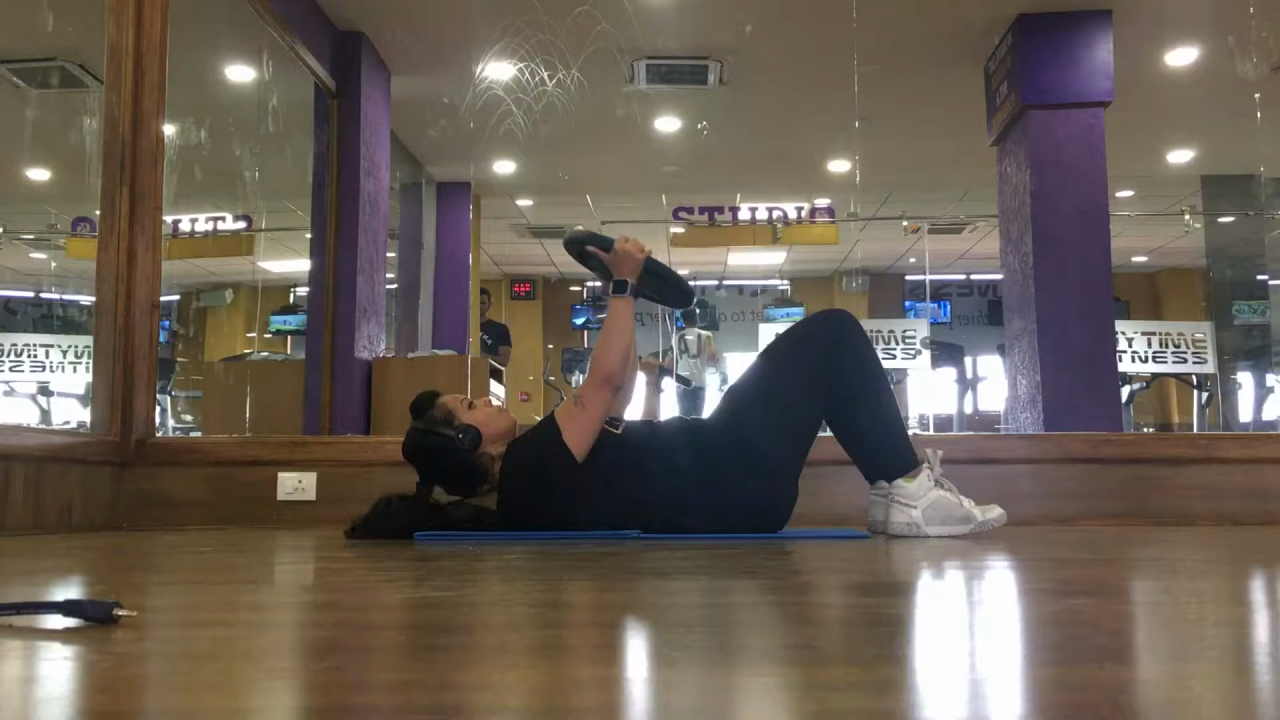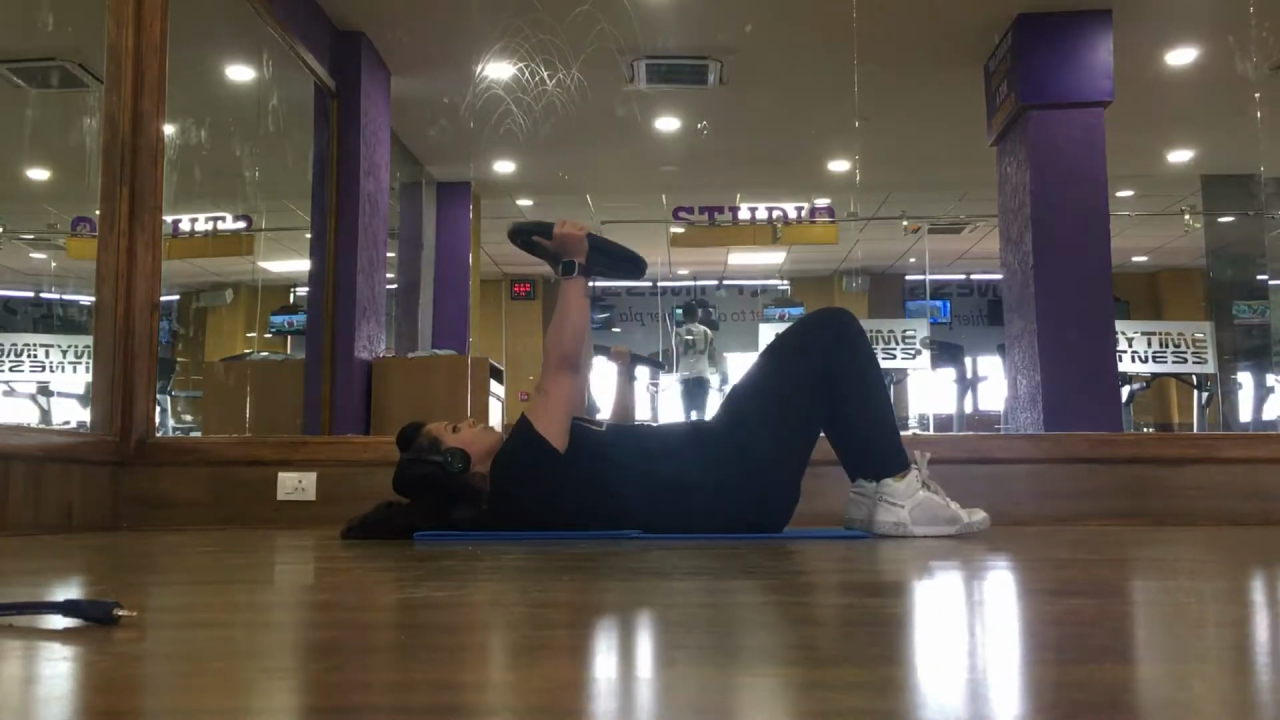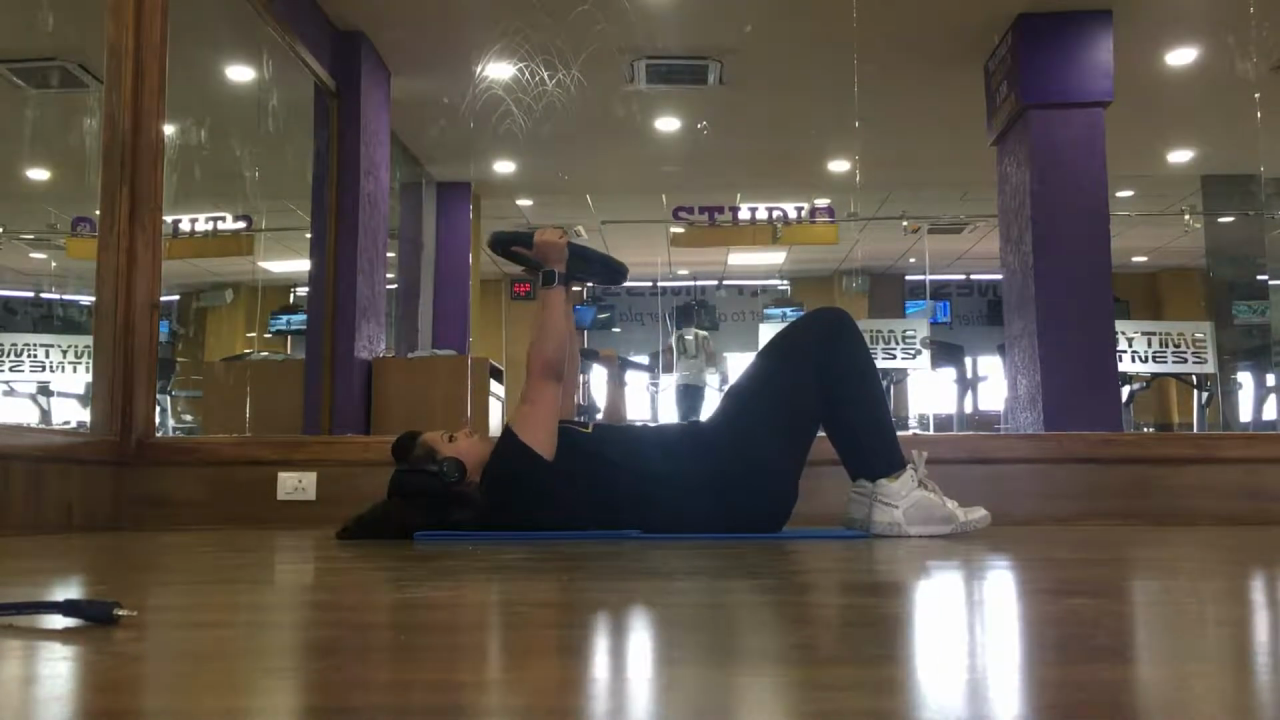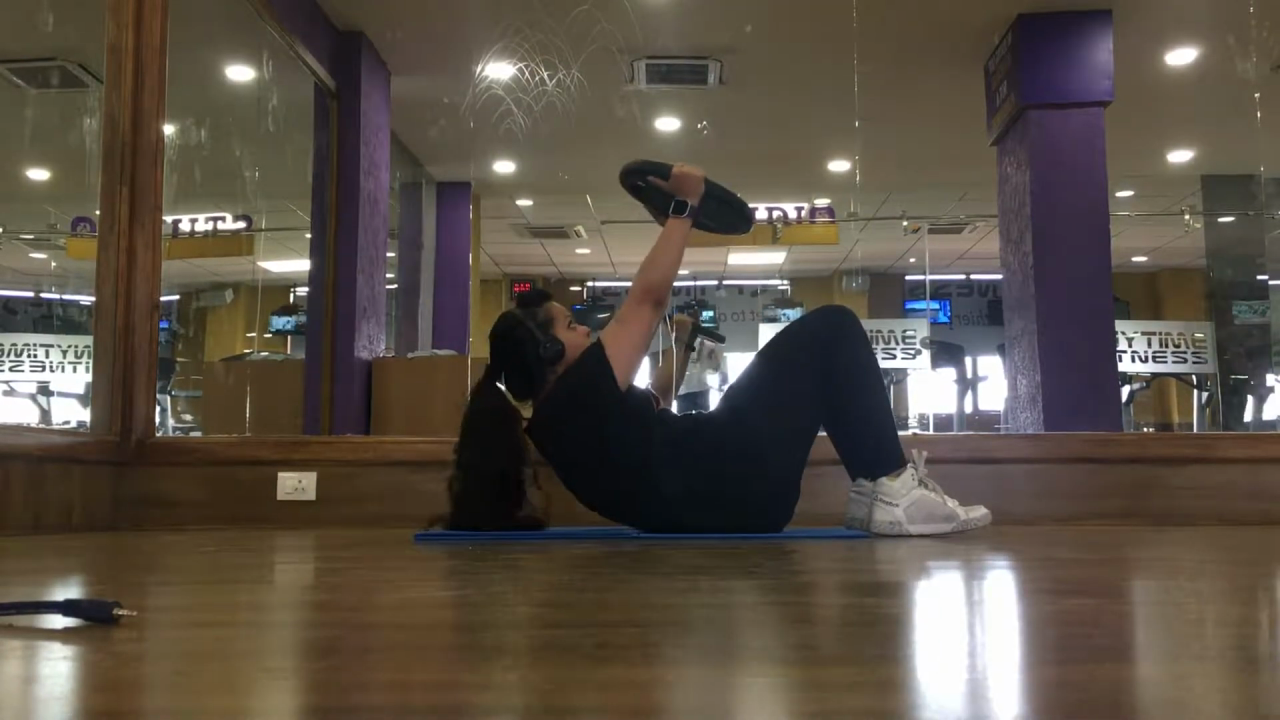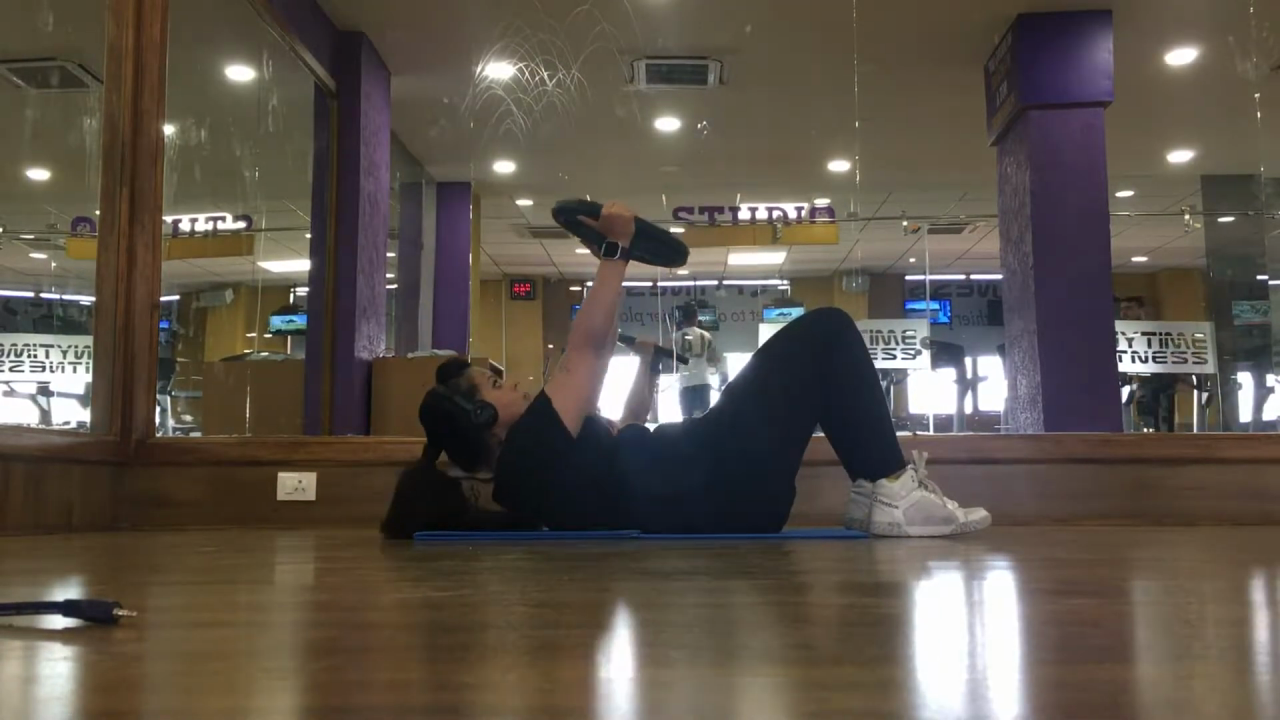
dt=1s
person 1, frame 1
left shoulder: (521, 485)
right shoulder: (531, 467)
right elbow: (603, 384)
left wrist: (650, 383)
right wrist: (623, 284)
left hip: (720, 486)
right hip: (735, 486)
left knee: (823, 354)
right knee: (833, 331)
left ankle: (892, 491)
right ankle: (910, 492)
person 1, frame 2
left shoulder: (512, 488)
right shoulder: (520, 471)
left elbow: (594, 431)
right elbow: (562, 368)
right wrist: (573, 266)
left hip: (714, 473)
right hip: (733, 486)
left knee: (820, 347)
right knee: (832, 330)
left ankle: (875, 492)
right ankle: (897, 493)
person 1, frame 3
left shoulder: (507, 490)
right shoulder: (512, 482)
left elbow: (559, 403)
right elbow: (545, 377)
left wrist: (575, 314)
right wrist: (554, 275)
left hip: (711, 475)
right hip: (728, 488)
left knee: (818, 342)
right knee: (827, 331)
left ankle: (879, 488)
right ankle: (892, 494)
person 1, frame 4
left shoulder: (559, 415)
right shoulder: (577, 392)
right elbow: (645, 301)
left wrist: (679, 348)
right wrist: (684, 207)
left hip: (709, 500)
right hip: (732, 490)
left knee: (825, 347)
right knee: (832, 328)
left ankle: (878, 490)
right ankle: (892, 492)
person 1, frame 5
left shoulder: (524, 469)
right shoulder: (531, 448)
right elbow: (586, 349)
left wrist: (647, 368)
right wrist: (616, 248)
left hip: (713, 487)
right hip: (725, 489)
left knee: (818, 345)
right knee: (827, 332)
left ankle: (875, 492)
right ankle: (891, 493)
